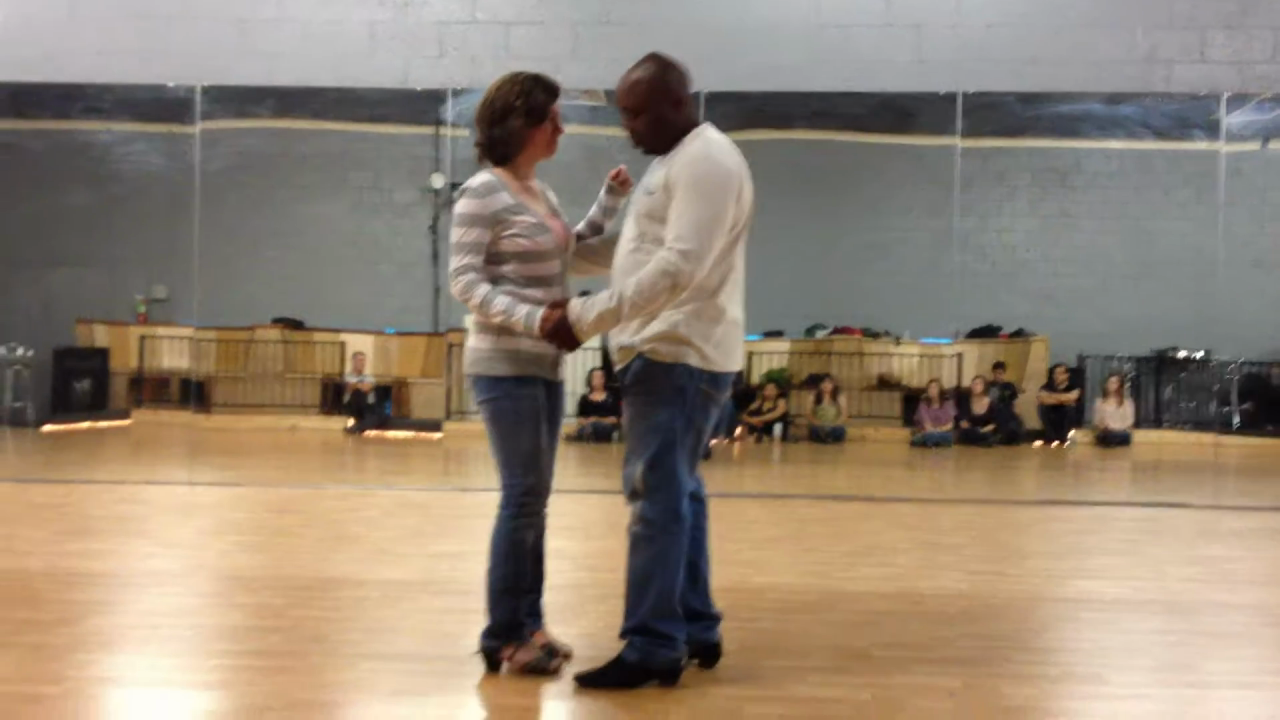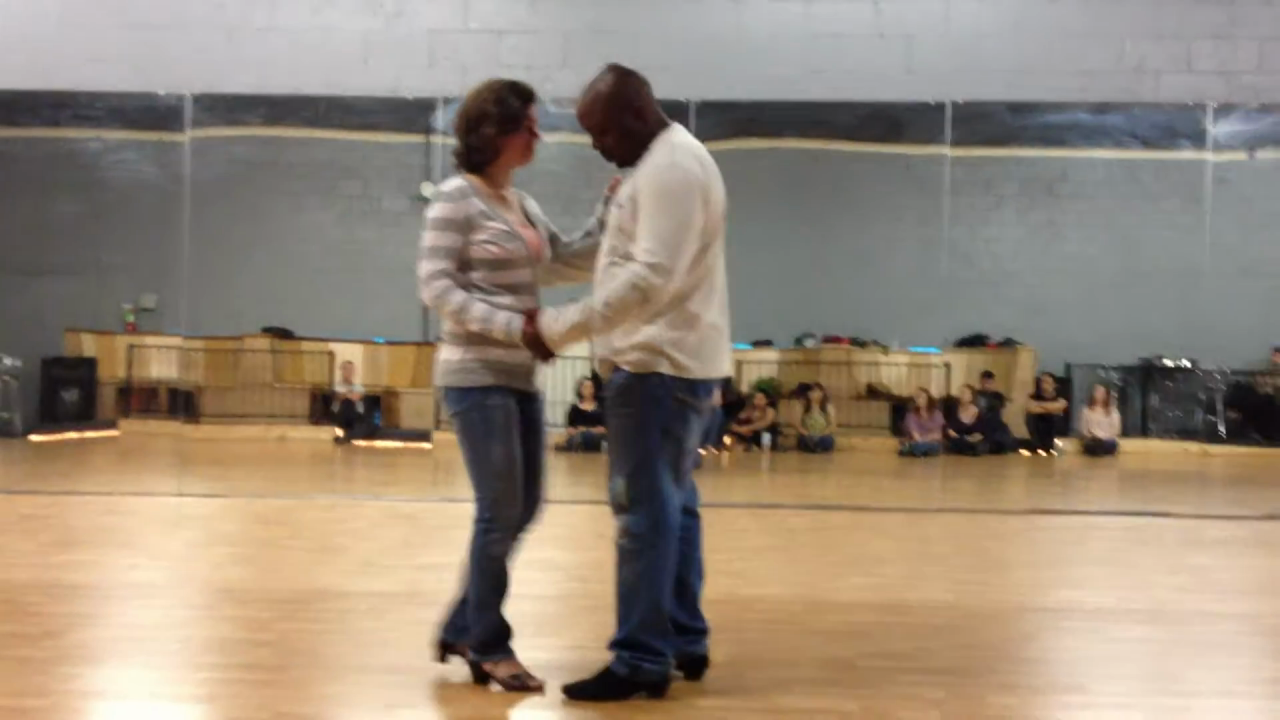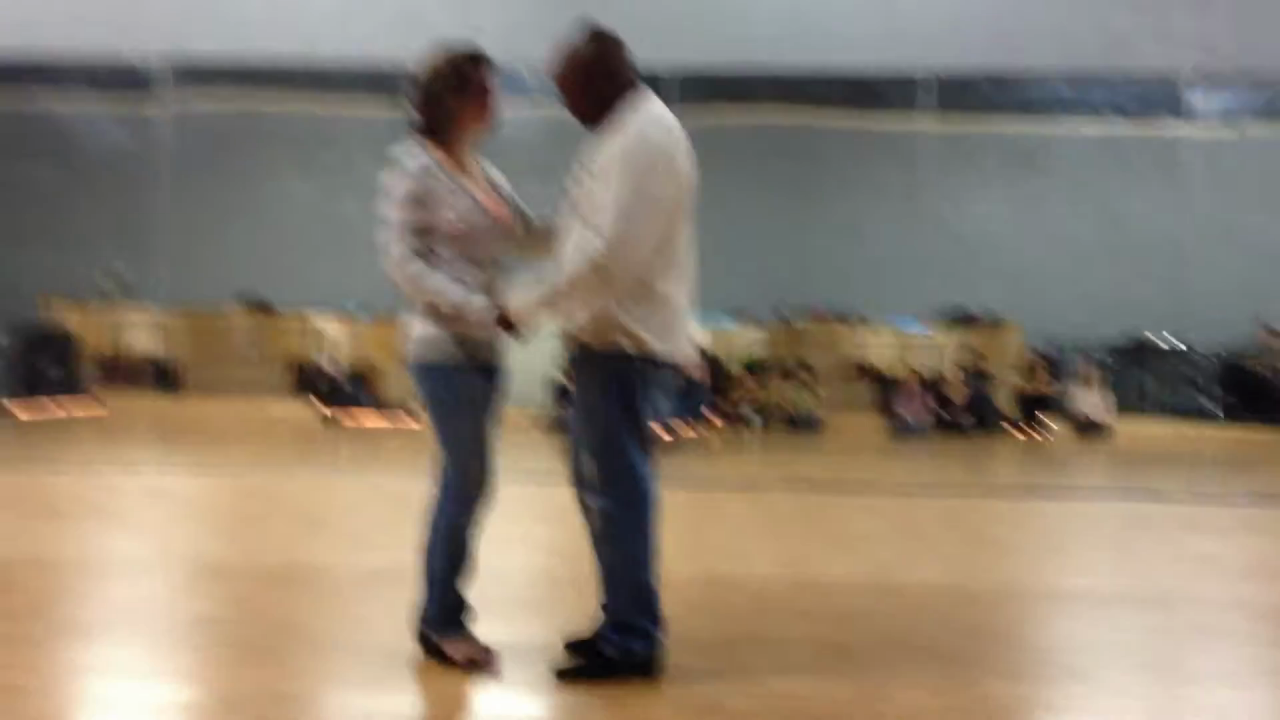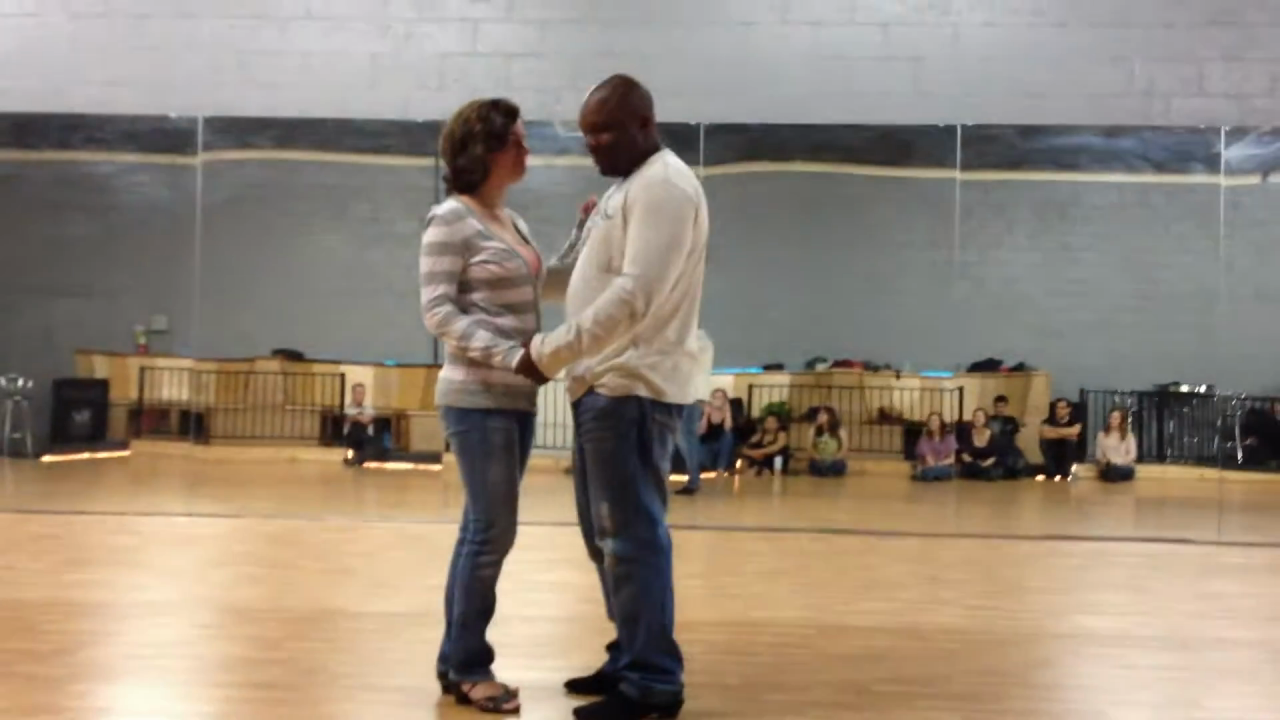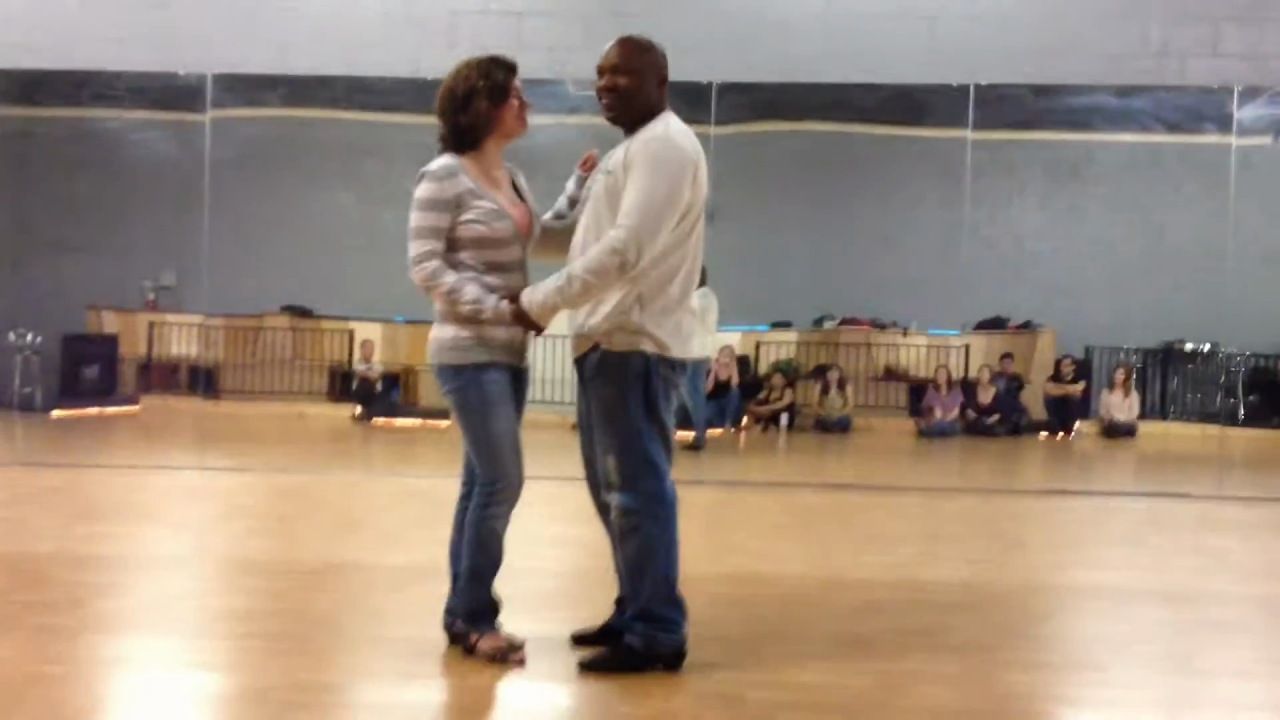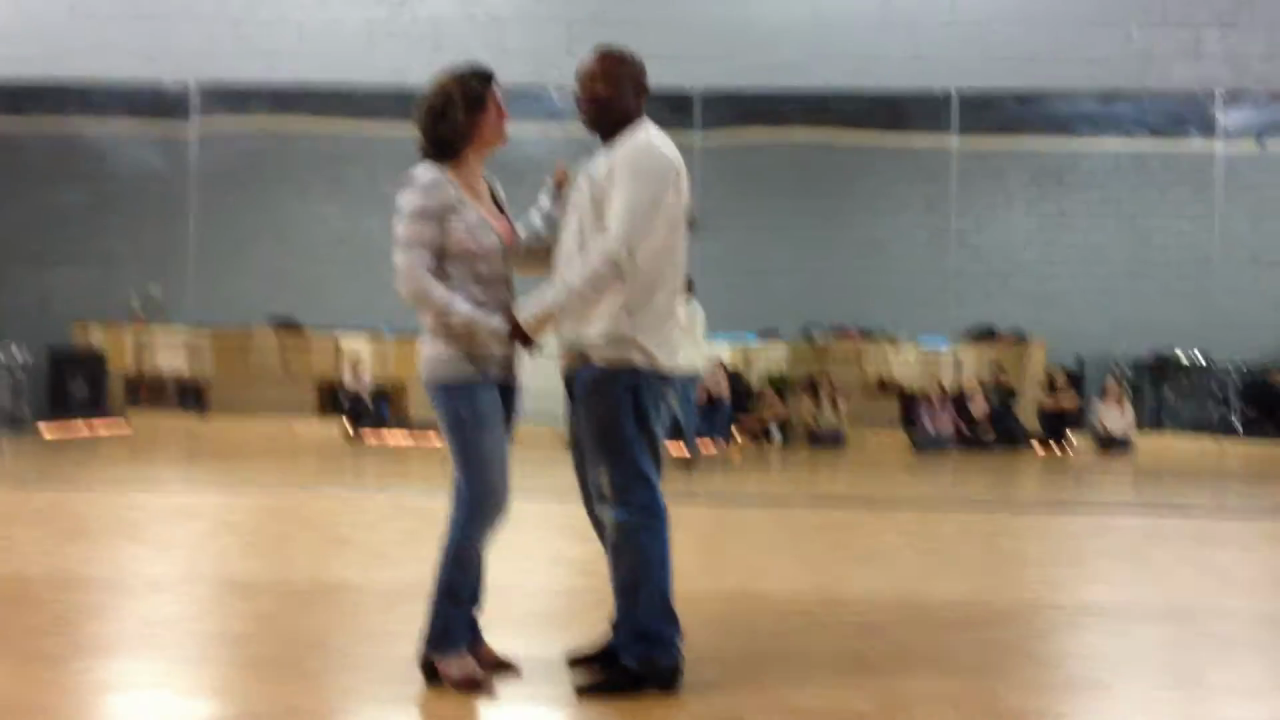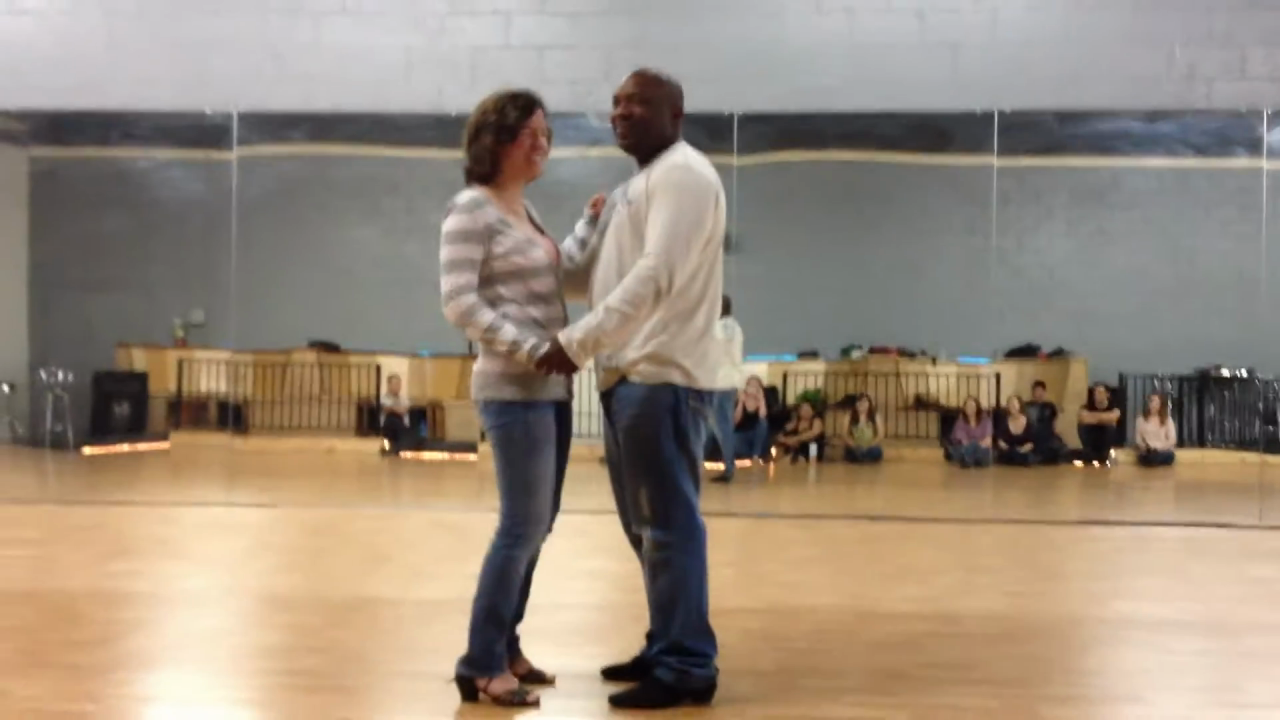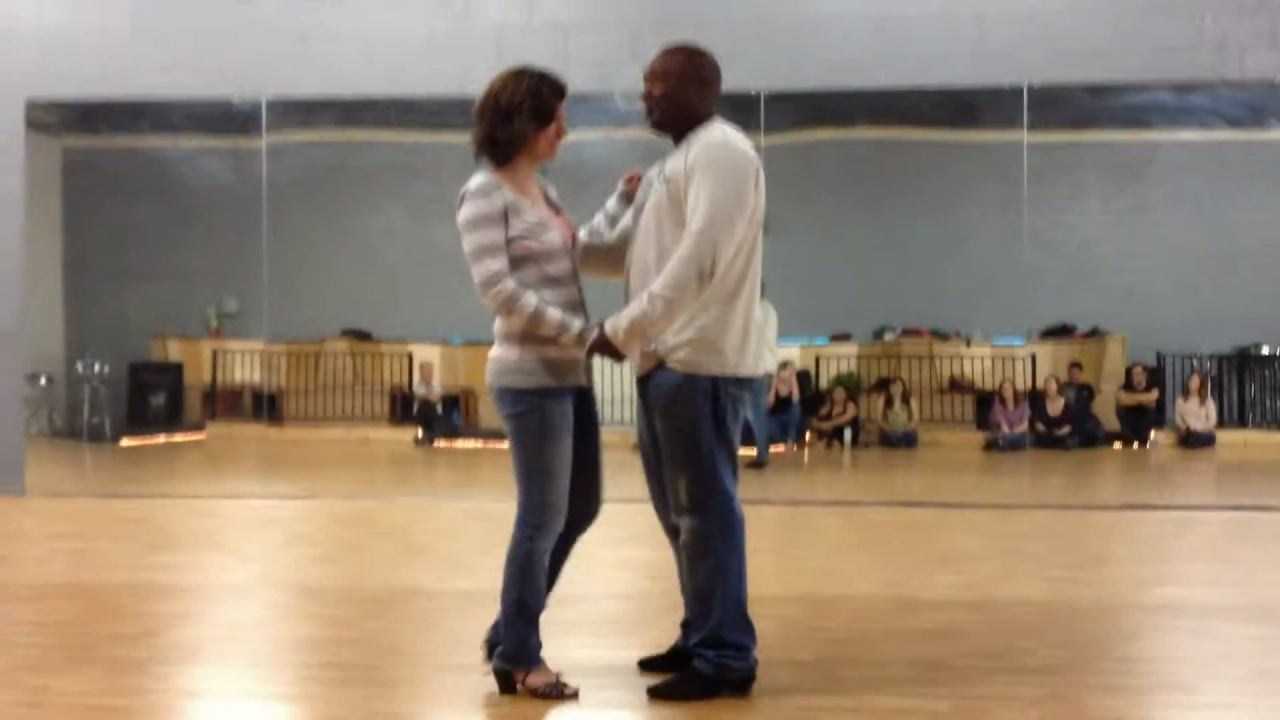
dt=0.4s
person 1, frame 1
left shoulder: (706, 160)
right shoulder: (675, 162)
left elbow: (679, 267)
left wrist: (584, 317)
right wrist: (586, 315)
left hip: (679, 356)
right hip: (665, 351)
left knee: (655, 494)
right knee: (675, 492)
left ankle: (653, 646)
right ankle: (696, 630)
person 1, frame 2
left shoulder: (672, 167)
right shoulder: (659, 163)
left elbow: (651, 280)
left wrist: (557, 327)
right wrist: (561, 323)
left hip: (660, 363)
right hip: (663, 360)
left knee: (643, 508)
right knee: (670, 504)
left ankle: (643, 660)
right ankle: (684, 640)
person 1, frame 3
left shoulder: (638, 136)
right shoulder: (632, 130)
left elbow: (609, 253)
left wrist: (523, 306)
left hip: (625, 338)
right hip: (617, 334)
left knee: (615, 487)
right knee: (603, 481)
left ankle: (631, 641)
right ankle: (628, 619)
person 1, frame 4
left shoulder: (664, 186)
right shoulder: (630, 187)
left elbow: (635, 297)
left wrist: (550, 351)
right wrist: (557, 352)
left hip: (634, 388)
right hip: (606, 384)
left knee: (632, 535)
right knee: (609, 533)
right ankle: (631, 660)
person 1, frame 5
left shoulder: (665, 145)
right shoulder: (633, 148)
left elbow: (627, 250)
left wrist: (540, 301)
left hip: (637, 345)
right hip: (609, 341)
left knee: (637, 490)
right knee: (616, 489)
left ankle: (657, 632)
right ankle: (637, 614)
person 1, frame 6
left shoulder: (645, 154)
right shoulder: (610, 158)
left elbow: (618, 258)
left wrist: (535, 314)
left hip: (624, 359)
right hip: (599, 355)
left knee: (629, 505)
right knee: (611, 505)
left ankle: (652, 654)
right ankle: (632, 636)
person 1, frame 7
left shoulder: (683, 174)
right shoulder: (643, 182)
left elbow: (656, 277)
right elbow: (612, 274)
left wrist: (577, 341)
left hip: (662, 377)
right hip: (631, 374)
left knee: (667, 524)
right knee: (645, 524)
left ankle: (686, 667)
right ankle: (665, 649)
person 1, frame 8
left shoulder: (721, 151)
right shoulder: (676, 160)
left elbow: (699, 259)
right elbow: (632, 252)
left wrist: (624, 329)
left hip: (700, 363)
right hip: (666, 360)
left knee: (704, 510)
right knee: (680, 511)
left ankle: (725, 656)
right ankle: (702, 637)
person 2, frame 1
left shoulder: (540, 192)
right shoulder: (483, 193)
left elbow: (573, 256)
right elbow: (464, 280)
left wrist: (609, 201)
right wrist: (530, 319)
left hip: (543, 366)
right hip: (504, 365)
left knee: (533, 497)
right knee: (523, 496)
left ankle: (527, 621)
right ankle: (504, 633)
person 2, frame 2
left shoulder: (524, 205)
right shoulder: (455, 198)
left elbow: (567, 265)
right elbow: (435, 286)
left wrist: (609, 216)
right wrist: (508, 324)
left hip: (519, 377)
right hip: (475, 376)
left knee: (520, 506)
right knee: (499, 509)
left ankle: (462, 627)
right ankle: (488, 646)
person 2, frame 3
left shoulder: (489, 174)
right shoulder: (416, 168)
left elbow: (528, 237)
right elbow: (402, 262)
right wrist: (476, 305)
left hip: (482, 350)
right hip: (444, 348)
left knee: (461, 480)
right knee: (469, 479)
left ankle: (440, 617)
right ankle: (444, 622)
person 2, frame 4
left shoulder: (511, 221)
right shoulder: (451, 219)
left elbow: (543, 287)
right elbow: (438, 311)
right wrist: (510, 355)
left hip: (516, 397)
right hip: (477, 397)
left knee: (484, 530)
right knee: (492, 531)
left ankle: (456, 659)
right ankle: (469, 667)
person 2, frame 5
left shoulder: (511, 178)
right shoulder: (444, 176)
left elbow: (542, 238)
right elbow: (425, 267)
left wrist: (580, 184)
right wrist: (498, 308)
left hip: (508, 353)
right hip: (468, 352)
left knee: (483, 483)
right knee: (499, 481)
left ankle: (464, 612)
right ankle: (474, 617)
person 2, frame 6
left shoulder: (490, 188)
right shoulder: (428, 186)
left elbow: (518, 252)
right elbow: (414, 280)
left wrist: (553, 199)
right wrist: (491, 326)
left hip: (496, 366)
right hip: (459, 366)
left knee: (476, 500)
right knee: (484, 497)
left ankle: (463, 634)
right ankle: (443, 643)
person 2, frame 7
left shoulder: (525, 211)
right shoulder: (471, 209)
right elbow: (459, 302)
left wrist: (592, 226)
right wrist: (531, 350)
left hip: (549, 388)
right hip: (513, 389)
left knee: (533, 524)
right knee: (524, 525)
left ankle: (503, 645)
right ankle: (481, 664)
person 2, frame 8
left shoulder: (542, 189)
right shoulder: (485, 193)
left elbow: (575, 256)
right elbow: (498, 289)
left wrist: (622, 201)
right wrist: (583, 332)
left hip: (568, 374)
right hip: (530, 374)
left knee: (580, 506)
right knee: (543, 516)
left ankle: (512, 630)
right ankle: (517, 657)
